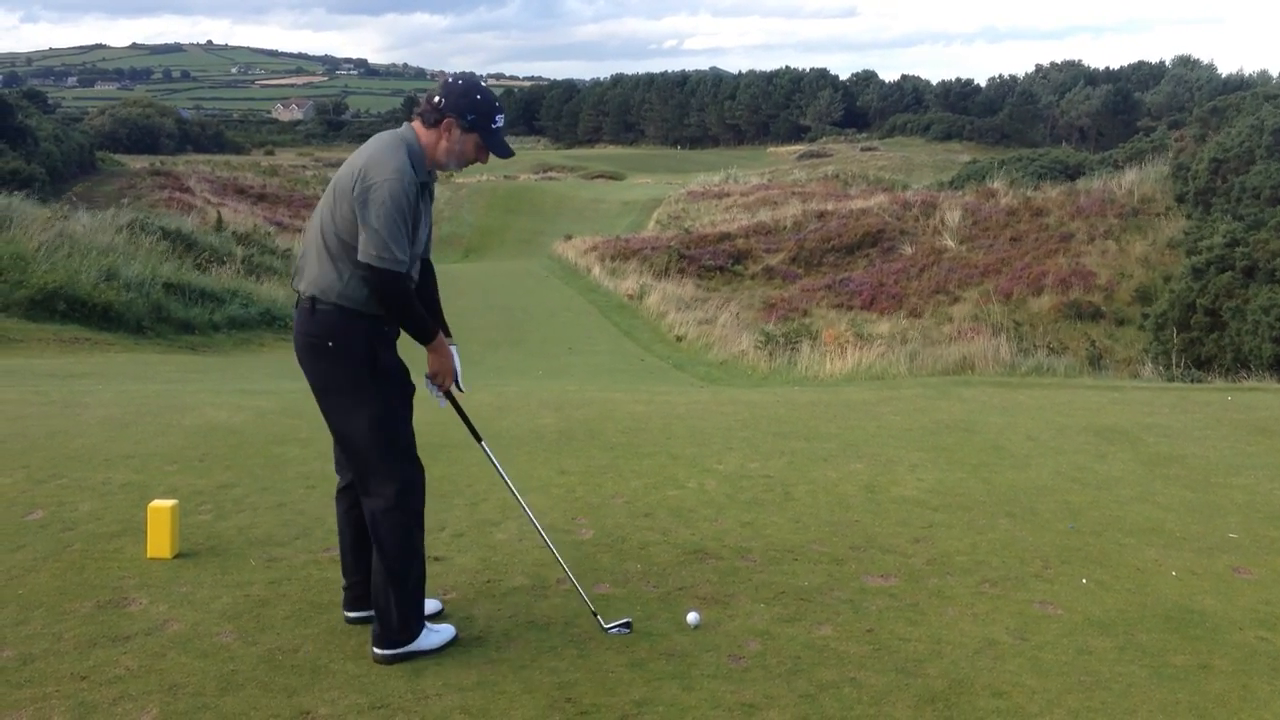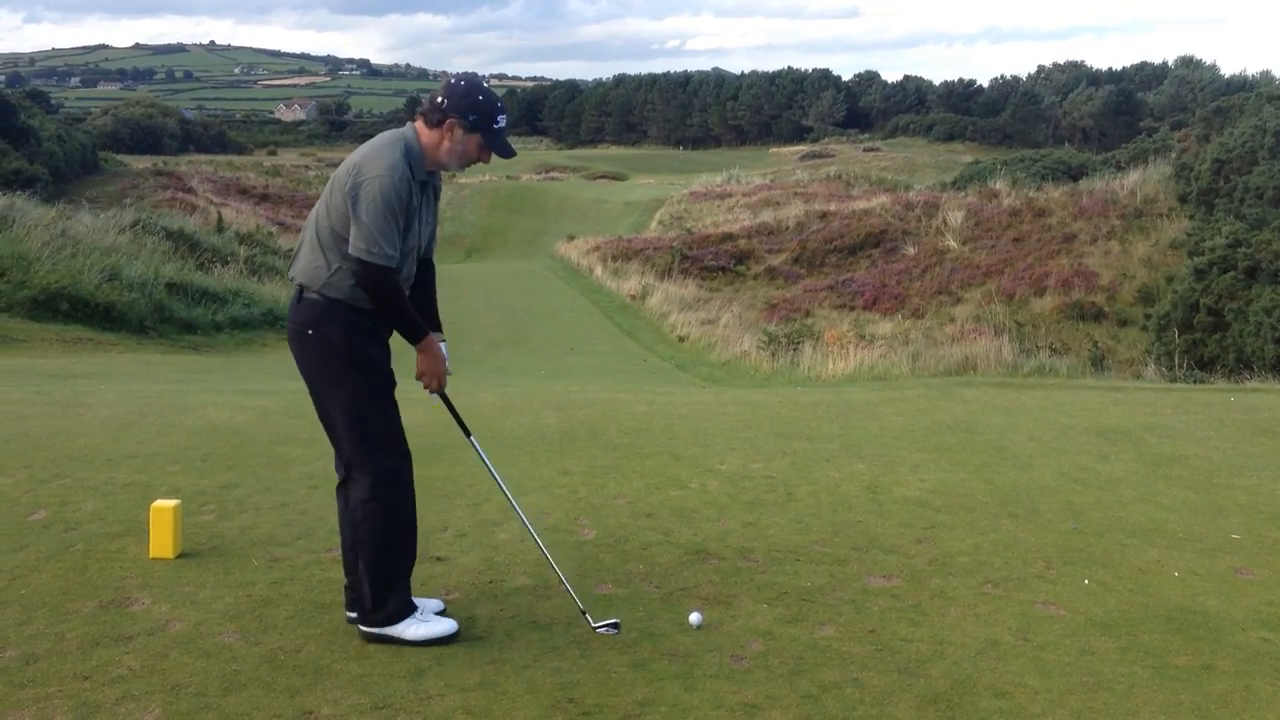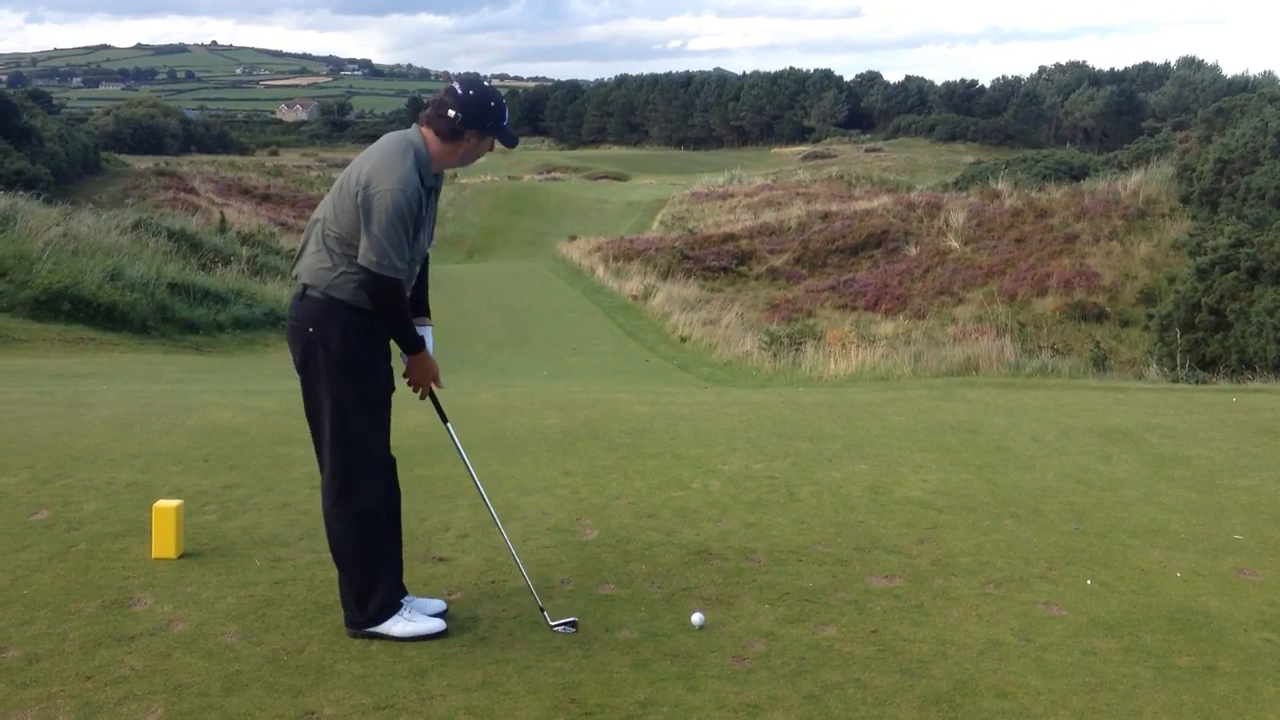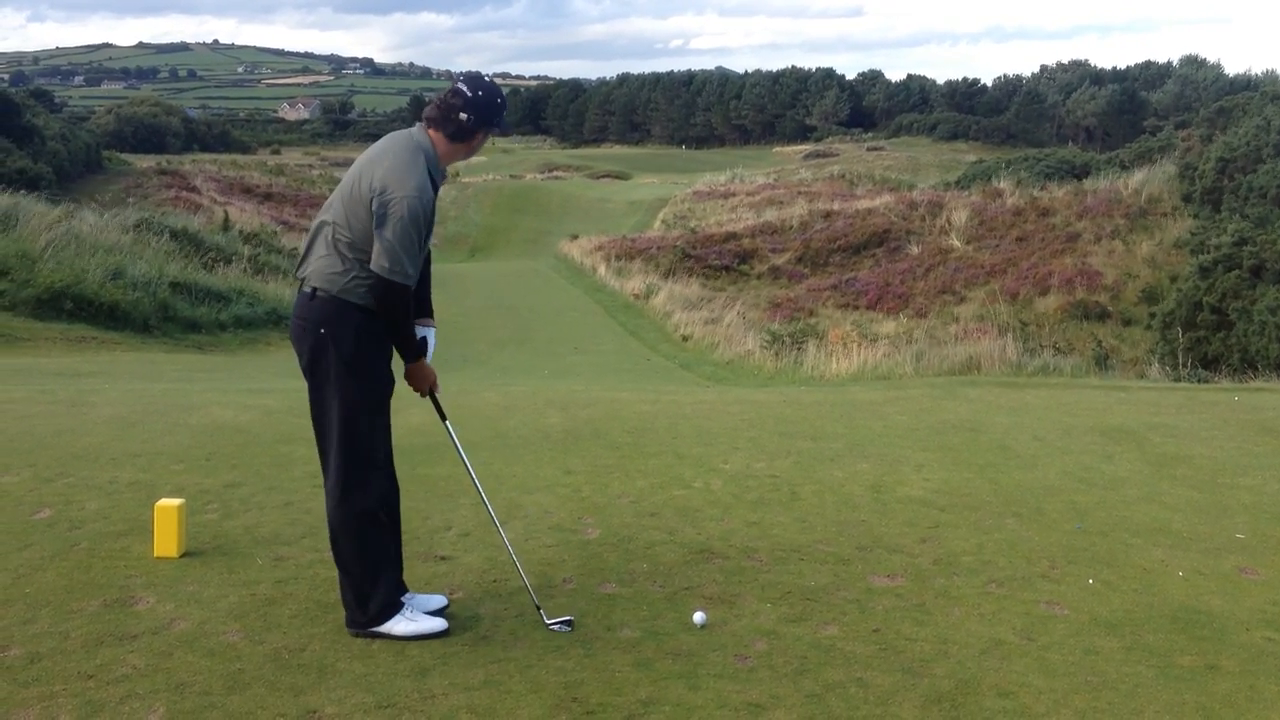
dt=0.2s
person 1, frame 1
left shoulder: (414, 167)
right shoulder: (392, 174)
left elbow: (416, 264)
right elbow: (384, 277)
left wrist: (442, 338)
right wrist: (432, 342)
left hip: (346, 329)
right hip: (341, 332)
left knee: (363, 468)
right knee: (394, 474)
left ankle: (366, 594)
right ankle: (399, 629)
person 1, frame 2
left shoulder: (422, 169)
right shoulder: (386, 170)
left elbow: (418, 261)
right elbow: (374, 272)
left wrist: (432, 335)
right wrist: (422, 342)
left hip: (354, 323)
right hip: (330, 324)
left knee: (369, 461)
right knee: (380, 464)
left ankle: (372, 593)
right ankle: (383, 608)
person 1, frame 3
left shoulder: (414, 158)
right shoulder: (398, 181)
left elbow: (412, 258)
right elbow: (381, 280)
left wrist: (422, 325)
right wrist: (416, 352)
left hip: (349, 320)
right hip: (332, 324)
left knee: (372, 464)
right knee: (354, 469)
left ankle: (382, 593)
right ankle: (371, 608)
person 1, frame 4
left shoulder: (406, 146)
right shoulder: (411, 187)
right elbow: (390, 285)
left wrist: (424, 323)
right wrist: (414, 358)
left hip: (341, 317)
right hip: (338, 322)
left knee: (371, 463)
right knee: (356, 469)
left ankle: (384, 591)
right ankle: (373, 608)
